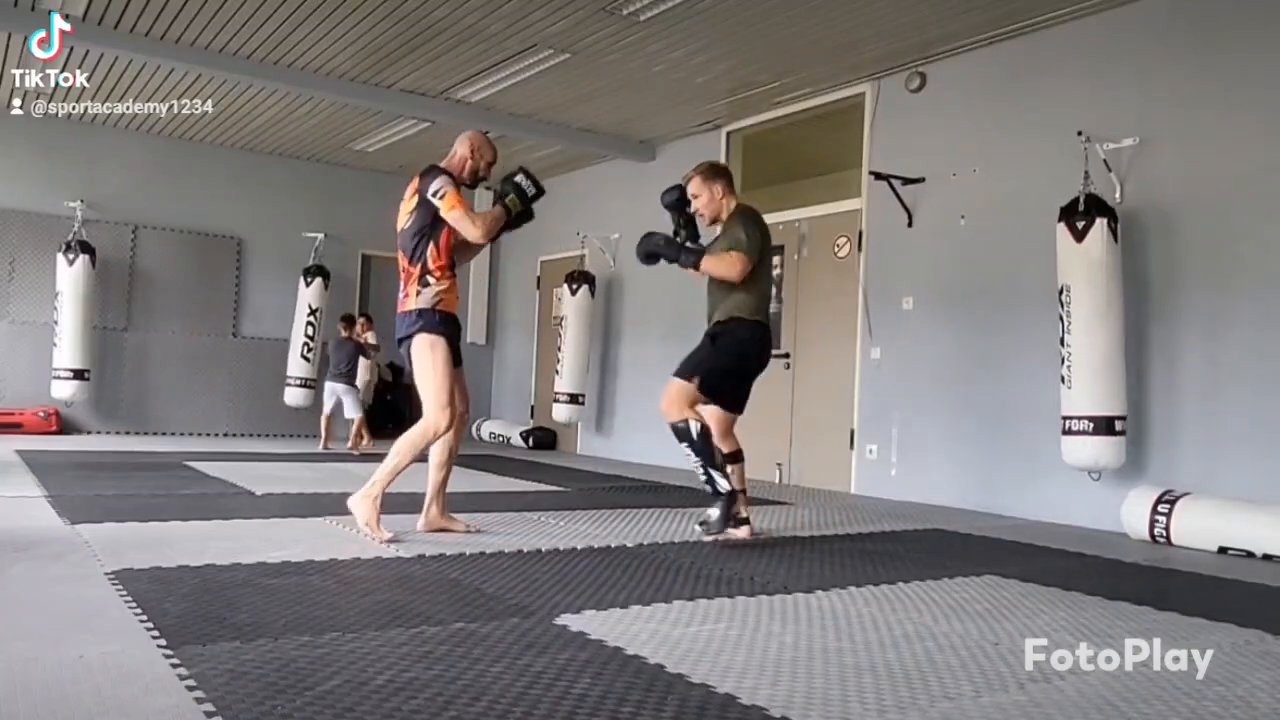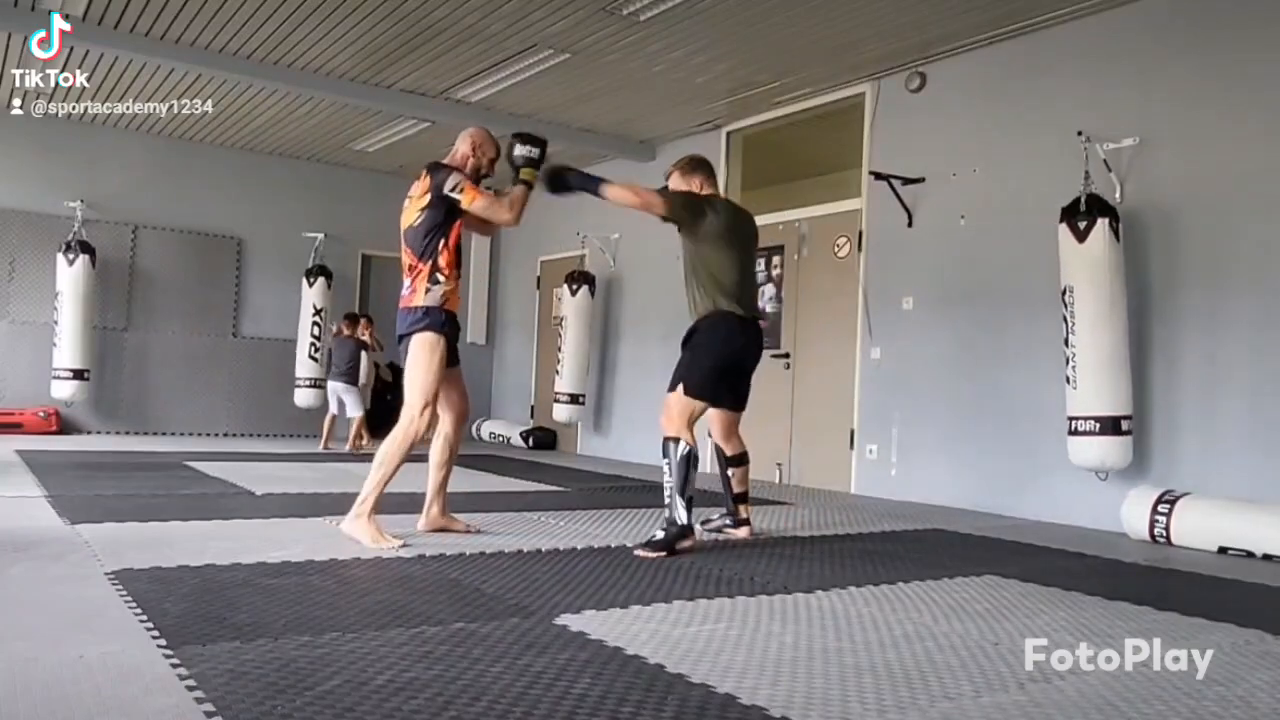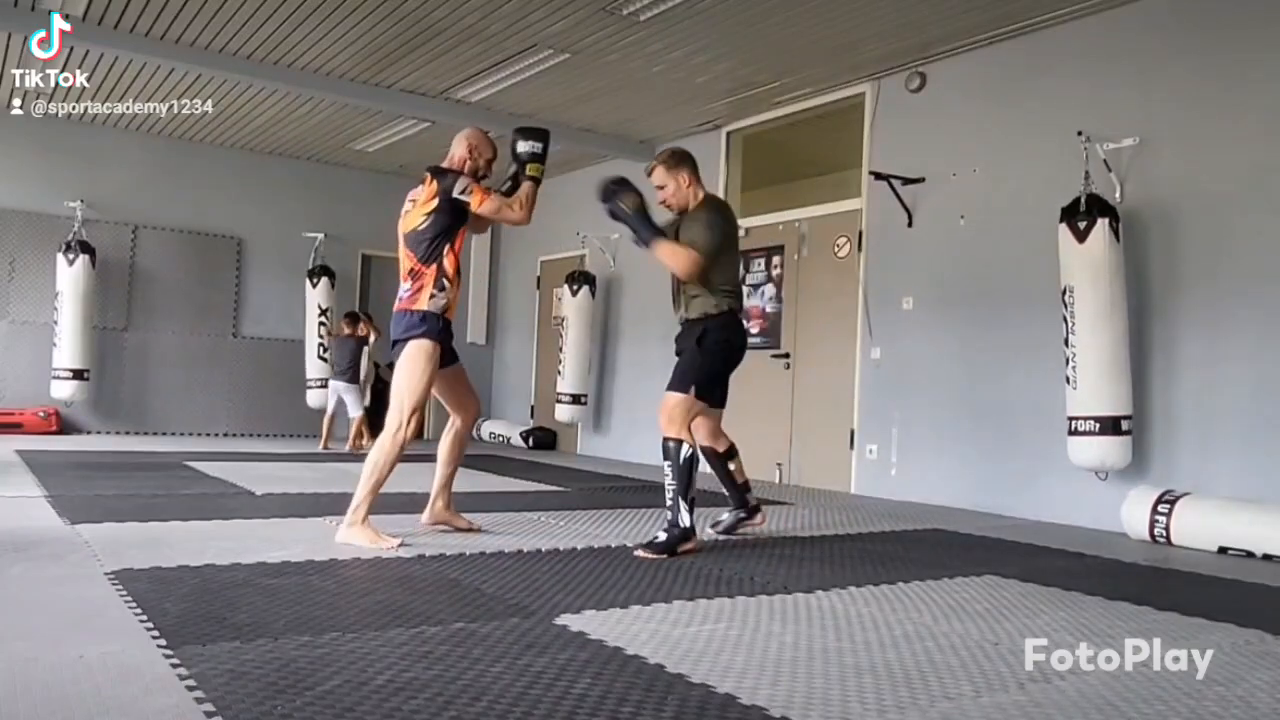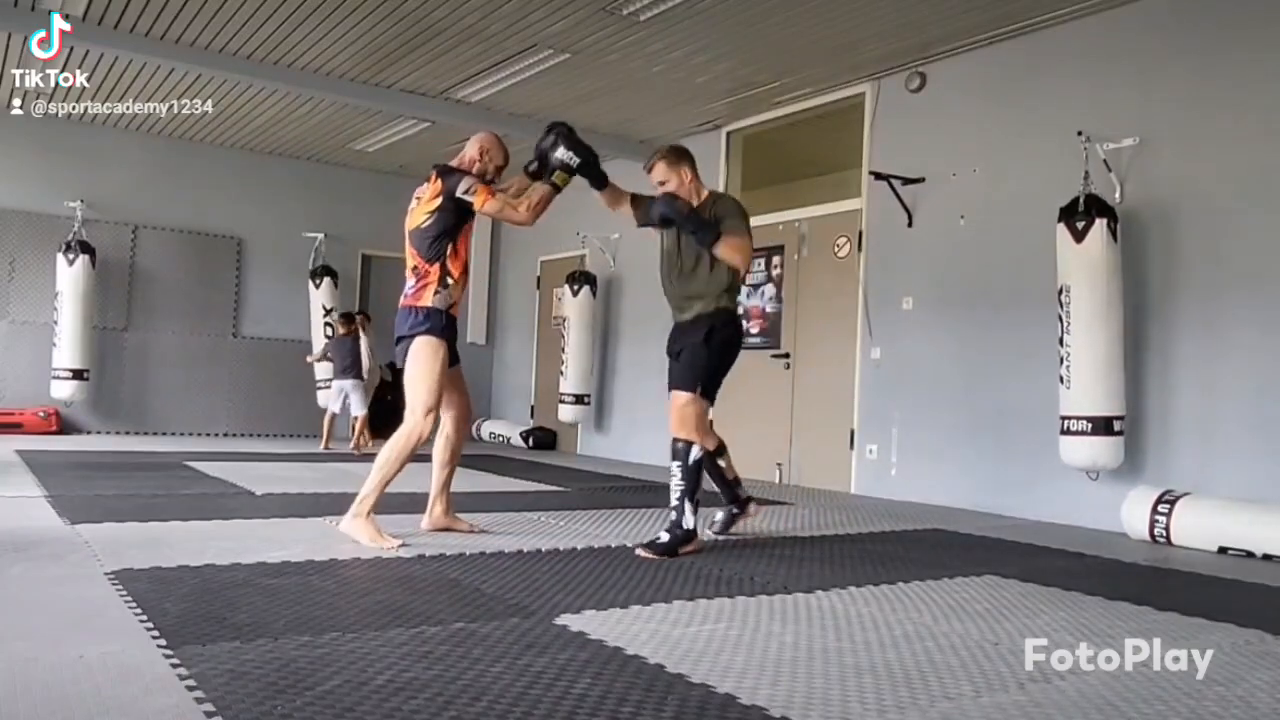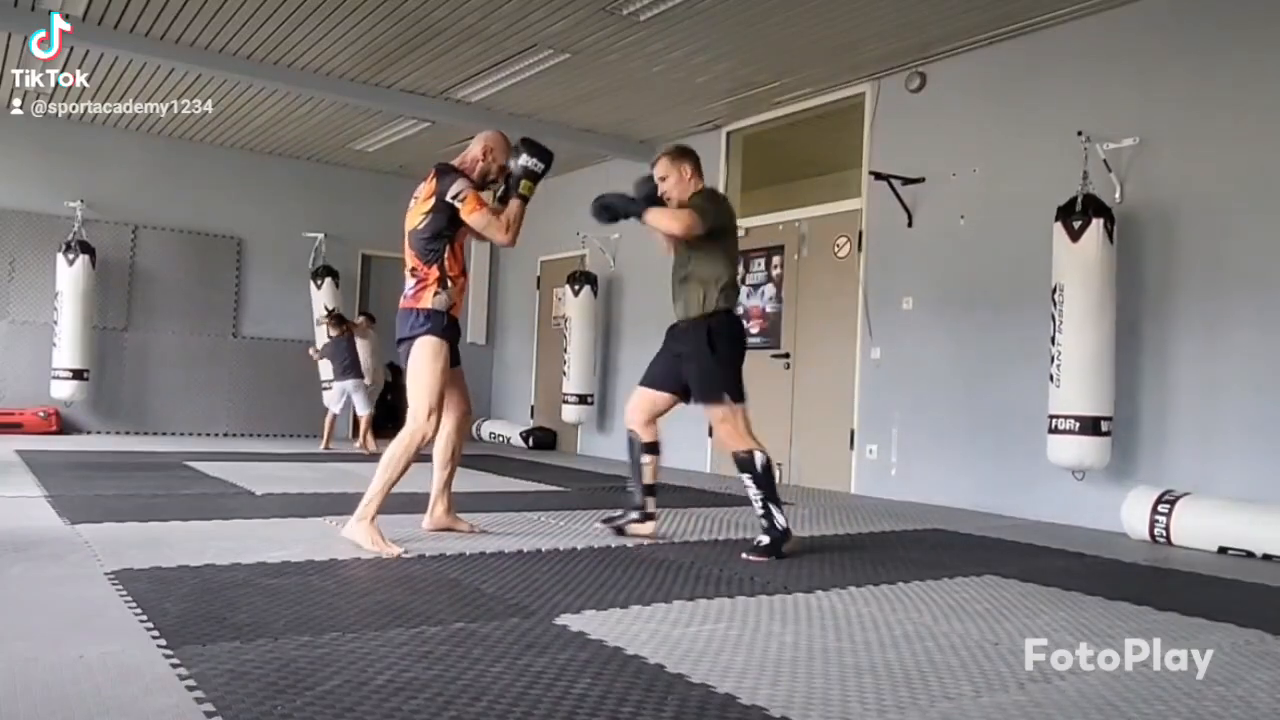
dt=0.2s
person 1, frame 1
left shoulder: (436, 190)
right shoulder: (436, 182)
left elbow: (457, 253)
right elbow: (477, 231)
left wrist: (497, 223)
right wrist: (508, 202)
left hip: (437, 317)
right hip: (424, 316)
left knee: (458, 416)
right knee: (439, 418)
left ankle: (434, 511)
right ankle: (369, 494)
person 1, frame 2
left shoulder: (437, 187)
right shoulder: (447, 179)
left elbow: (484, 224)
right elbow: (508, 215)
left wrist: (520, 179)
right wrist: (527, 173)
left hip: (435, 315)
right hip: (426, 313)
left knee: (456, 413)
right knee: (417, 417)
left ankle: (434, 511)
right ankle: (360, 513)
person 1, frame 3
left shoulder: (431, 189)
right shoulder: (452, 183)
left elbow: (479, 223)
right elbow: (519, 214)
left wrist: (516, 177)
right wrist: (533, 168)
left hip: (429, 320)
right hip: (421, 319)
left knee: (467, 409)
right knee: (402, 423)
left ankle: (440, 505)
right ankle: (354, 521)
person 1, frame 4
left shoulder: (439, 188)
right shoulder: (456, 183)
left elbow: (504, 197)
right elbow: (523, 214)
left wrist: (538, 167)
right wrist: (559, 175)
left hip: (432, 317)
right hip: (425, 317)
left knee: (458, 414)
right knee: (420, 421)
left ankle: (438, 510)
right ankle: (358, 513)
person 1, frame 5
left shoulder: (441, 186)
right shoulder: (453, 183)
left elbow: (480, 229)
right elbow: (505, 235)
left wrist: (510, 187)
right wrist: (526, 185)
left hip: (433, 317)
right hip: (427, 316)
left knee: (458, 413)
right knee: (423, 424)
left ankle: (440, 509)
right ankle: (362, 518)
person 2, frame 1
left shoulder: (744, 219)
right shoulder: (732, 227)
left elbow: (735, 269)
right elbow: (704, 266)
left wrist: (678, 252)
right wrist: (682, 227)
left hip: (737, 334)
right hip: (735, 336)
left knee: (674, 402)
right knee: (716, 425)
left ankle: (723, 490)
right ankle: (736, 514)
person 2, frame 2
left shoulder: (702, 208)
right shoulder: (740, 219)
left elbow: (643, 200)
left wrist: (584, 181)
right wrist: (670, 203)
left hip: (719, 331)
right hip: (743, 333)
left knee: (675, 418)
right knee: (724, 428)
left ankle: (677, 527)
right ankle: (739, 515)
person 2, frame 3
left shoulder: (709, 213)
right shoulder: (692, 217)
left elbow: (684, 266)
right elbow: (665, 240)
left wrist: (639, 224)
right wrist: (632, 212)
left hip: (712, 331)
right hip: (701, 331)
left knee: (672, 417)
right knee: (704, 427)
left ankle: (680, 527)
right ankle: (746, 507)
person 2, frame 4
left shoulder: (725, 208)
right shoulder: (667, 207)
left elbow: (741, 258)
right elbow: (618, 202)
left wrist: (693, 224)
right wrist: (592, 172)
left hip: (714, 328)
right hip: (686, 329)
left knee: (680, 419)
right knee: (693, 424)
left ankle: (682, 528)
right ankle: (738, 500)
person 2, frame 5
left shoulder: (708, 201)
right shoulder: (697, 207)
left elbow: (679, 224)
right elbow: (673, 242)
left wrist: (632, 208)
right wrist: (644, 205)
left hip: (713, 331)
right hip: (687, 332)
left knee: (731, 431)
right knee: (637, 413)
left ankle: (774, 526)
right ankle: (642, 511)
